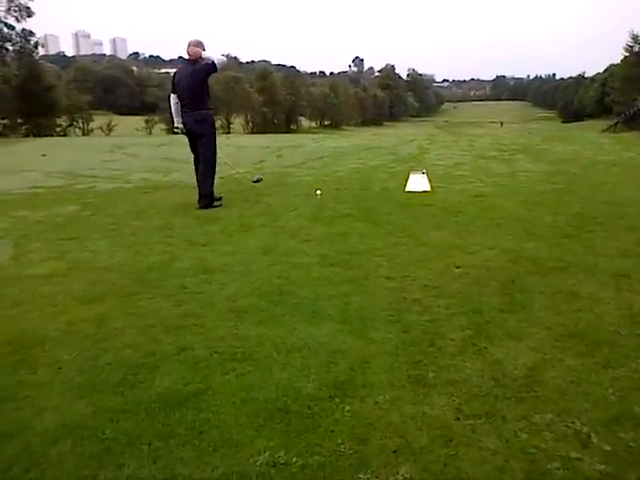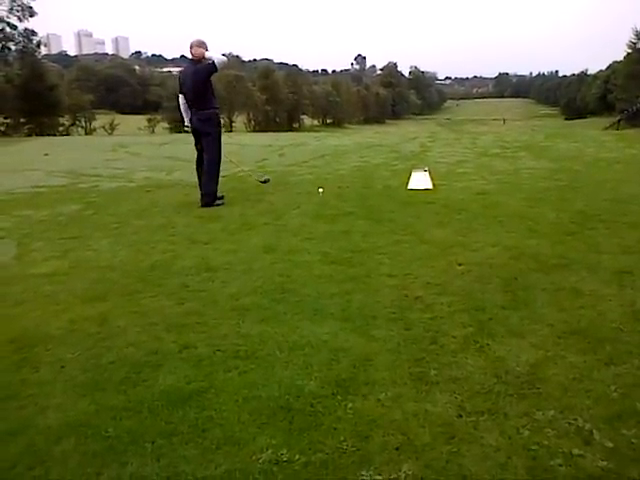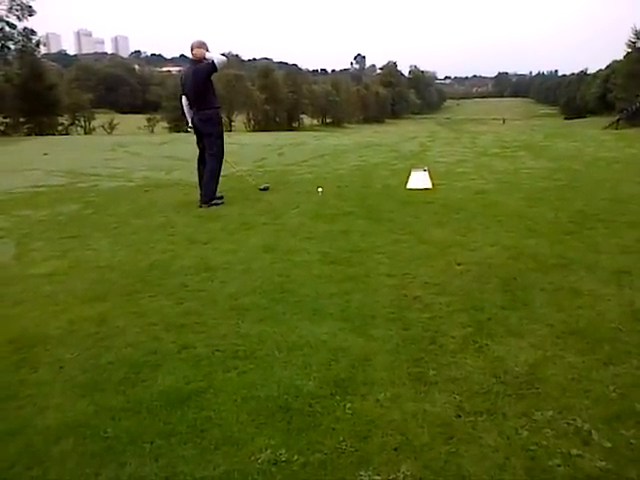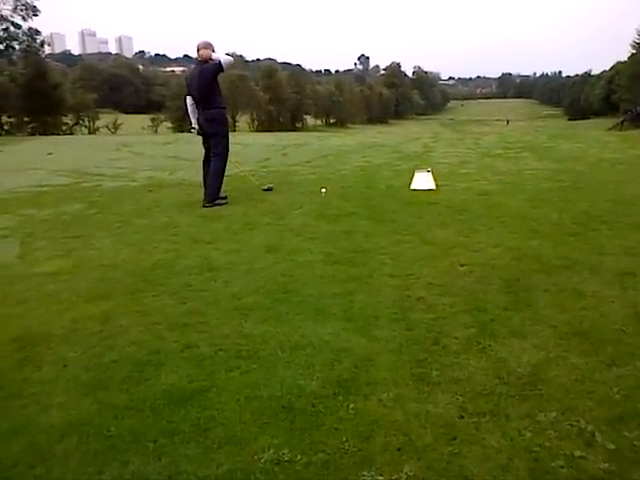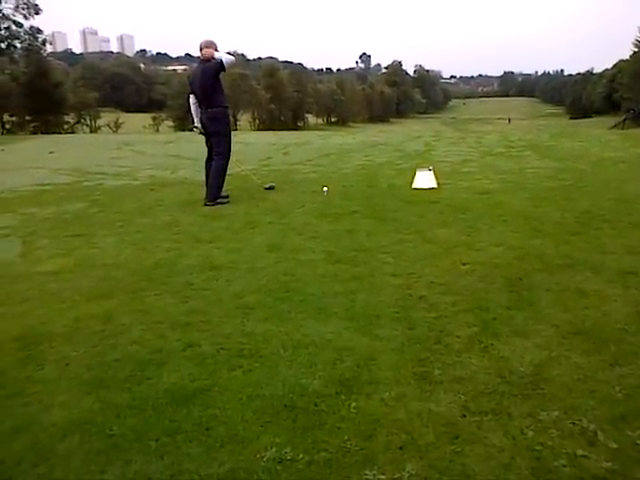
dt=0.4s
person 1, frame 1
left shoulder: (178, 73)
right shoulder: (199, 70)
left elbow: (174, 99)
right elbow: (221, 60)
left wrist: (178, 122)
right wrist: (203, 55)
left hip: (187, 120)
right hip: (202, 118)
left knee: (199, 158)
right knee: (207, 159)
left ankle: (206, 195)
right ankle: (206, 200)
person 1, frame 2
left shoulder: (184, 73)
right shoulder: (201, 69)
left elbow: (182, 99)
right elbow: (223, 60)
left wrist: (188, 121)
right wrist: (206, 55)
left hip: (196, 119)
right hip: (208, 117)
left knee: (202, 157)
right knee: (212, 157)
left ankle: (208, 193)
right ankle: (208, 198)
person 1, frame 3
left shoulder: (186, 73)
right shoulder: (201, 69)
left elbow: (185, 100)
right elbow: (222, 60)
left wrist: (191, 122)
right wrist: (206, 55)
left hip: (198, 118)
right hip: (210, 117)
left knee: (204, 156)
right knee: (214, 156)
left ankle: (207, 193)
right ankle: (207, 198)
person 1, frame 4
left shoulder: (192, 74)
right shoulder: (207, 69)
left elbow: (189, 101)
right elbow: (229, 60)
left wrist: (195, 123)
right wrist: (212, 56)
left hip: (204, 118)
right hip: (216, 116)
left knee: (210, 156)
right knee: (218, 156)
left ankle: (211, 193)
right ankle: (211, 197)
person 1, frame 5
left shoulder: (195, 73)
right shoulder: (209, 68)
left elbow: (193, 100)
right elbow: (230, 59)
left wrist: (197, 122)
right wrist: (214, 54)
left hip: (206, 116)
right hip: (218, 115)
left knee: (212, 155)
right knee: (220, 155)
left ankle: (212, 192)
right ankle: (212, 196)
